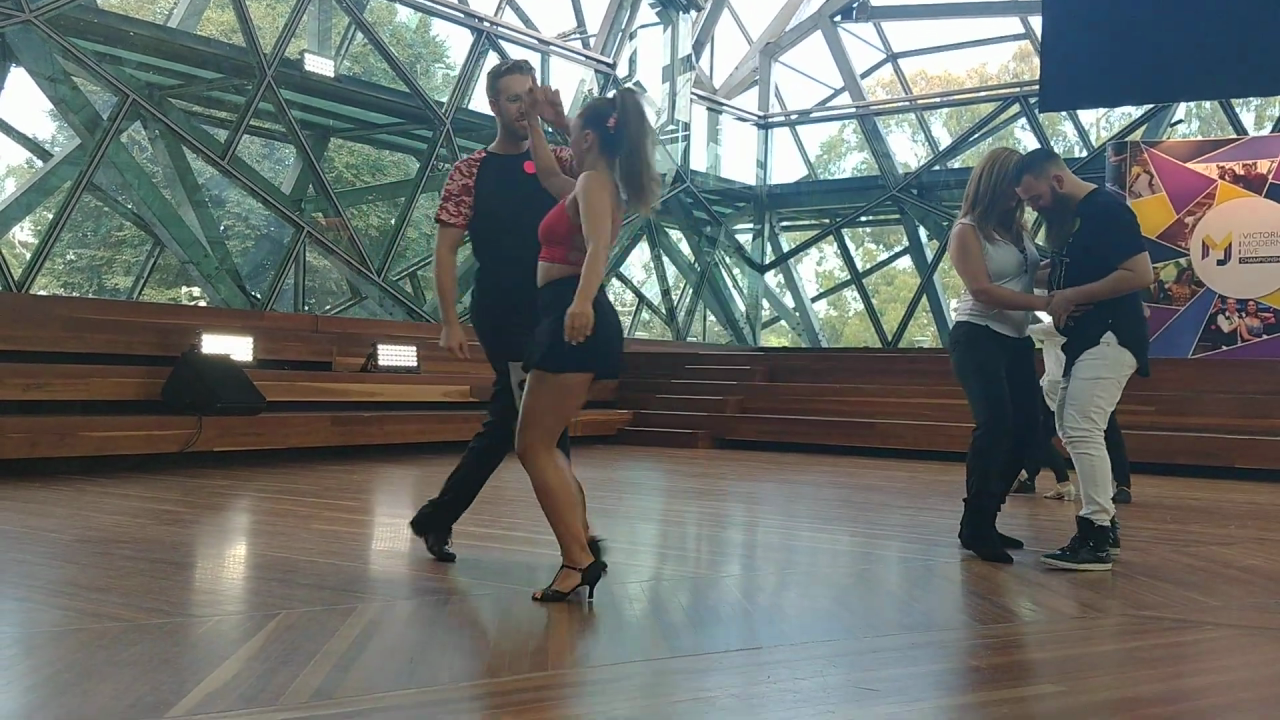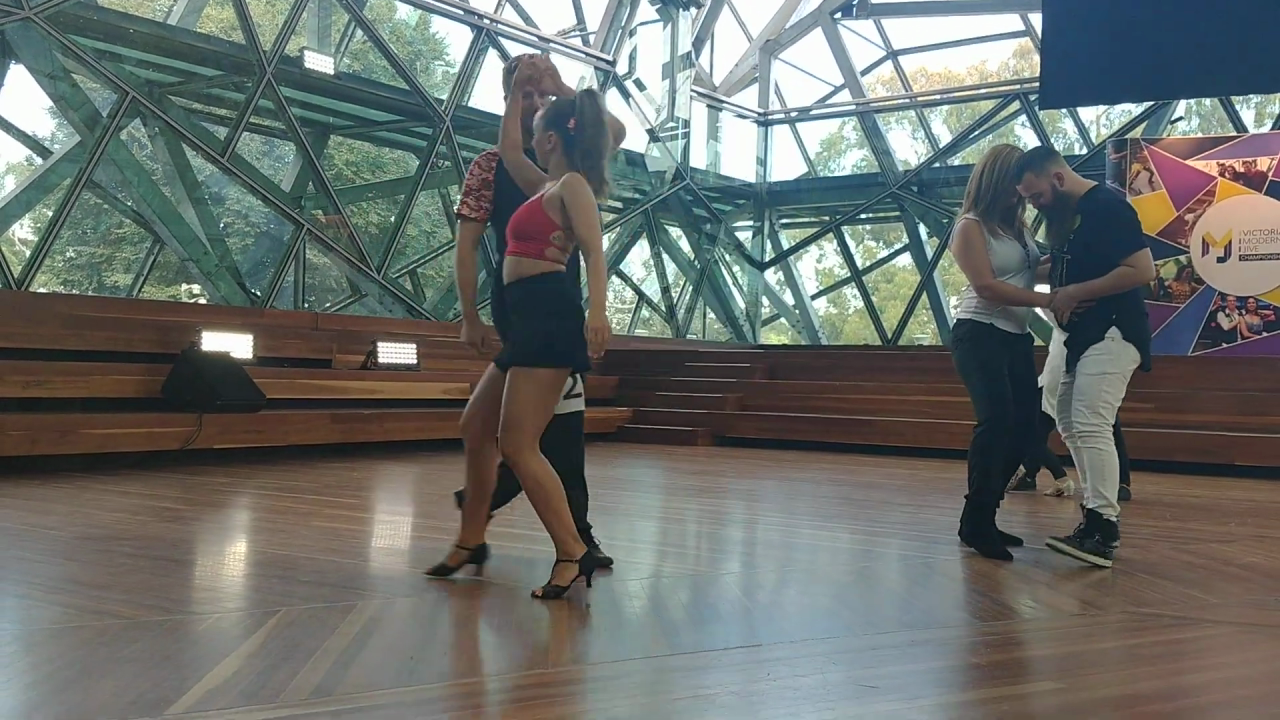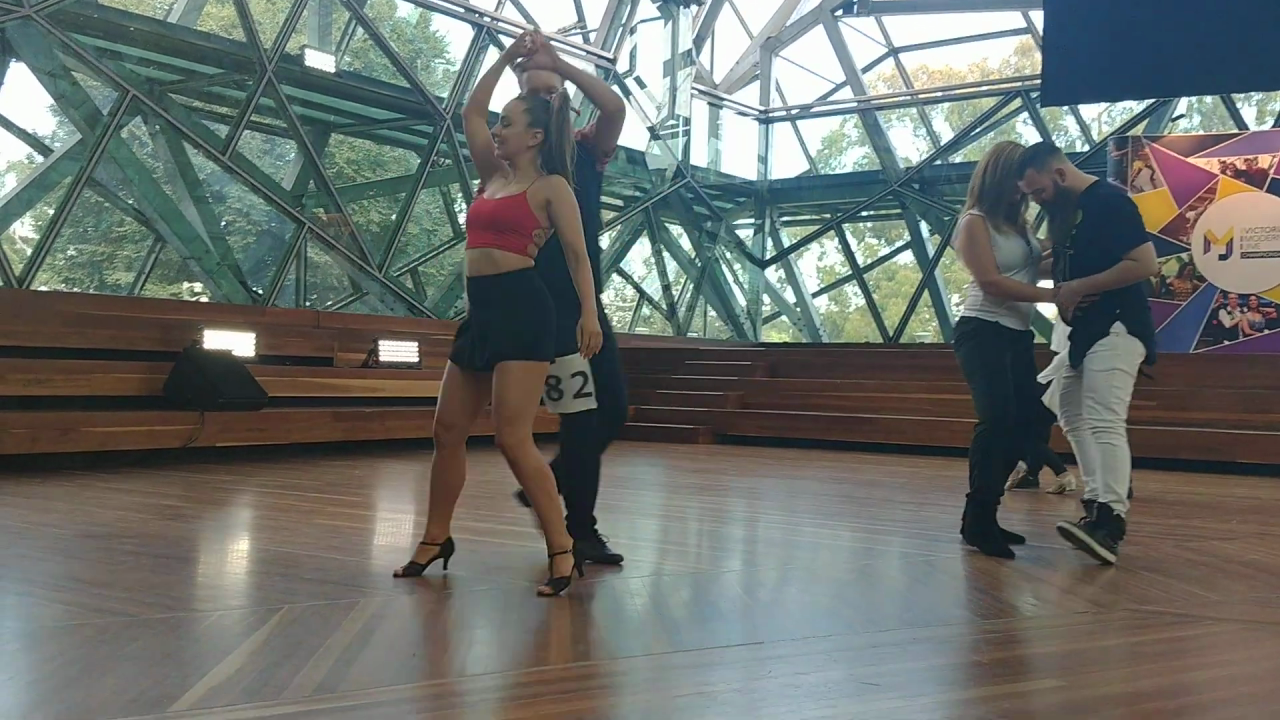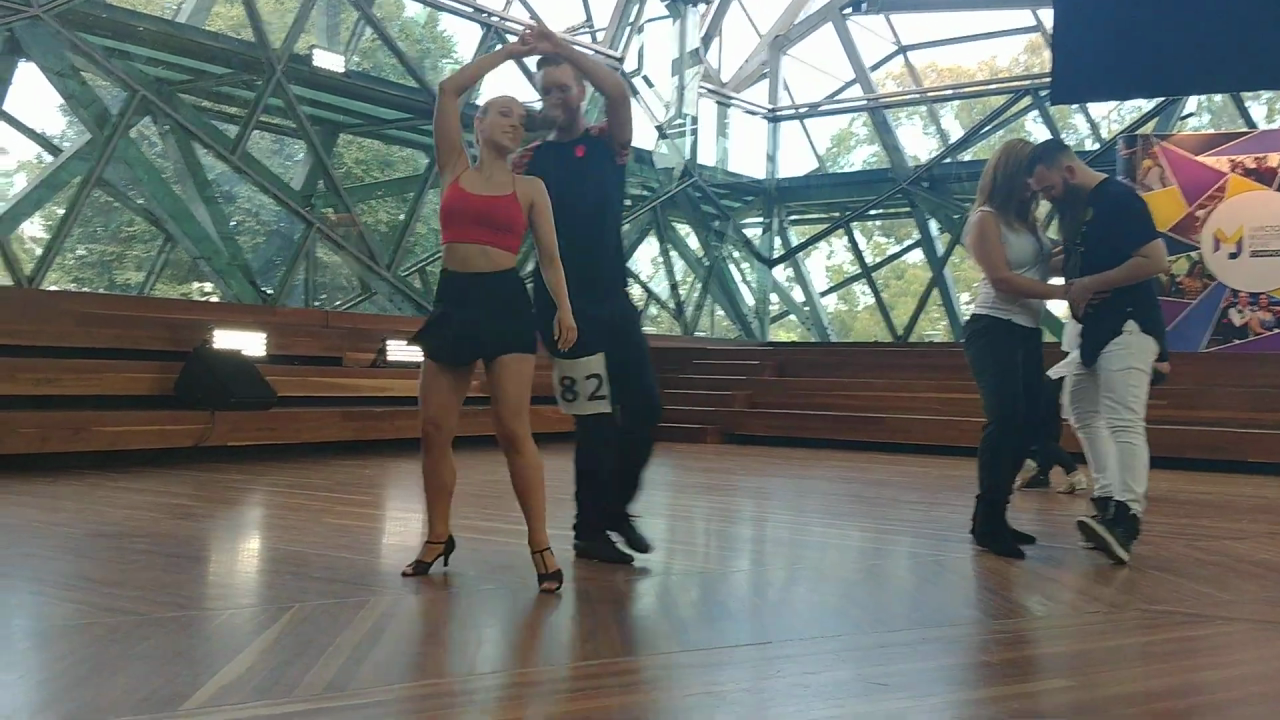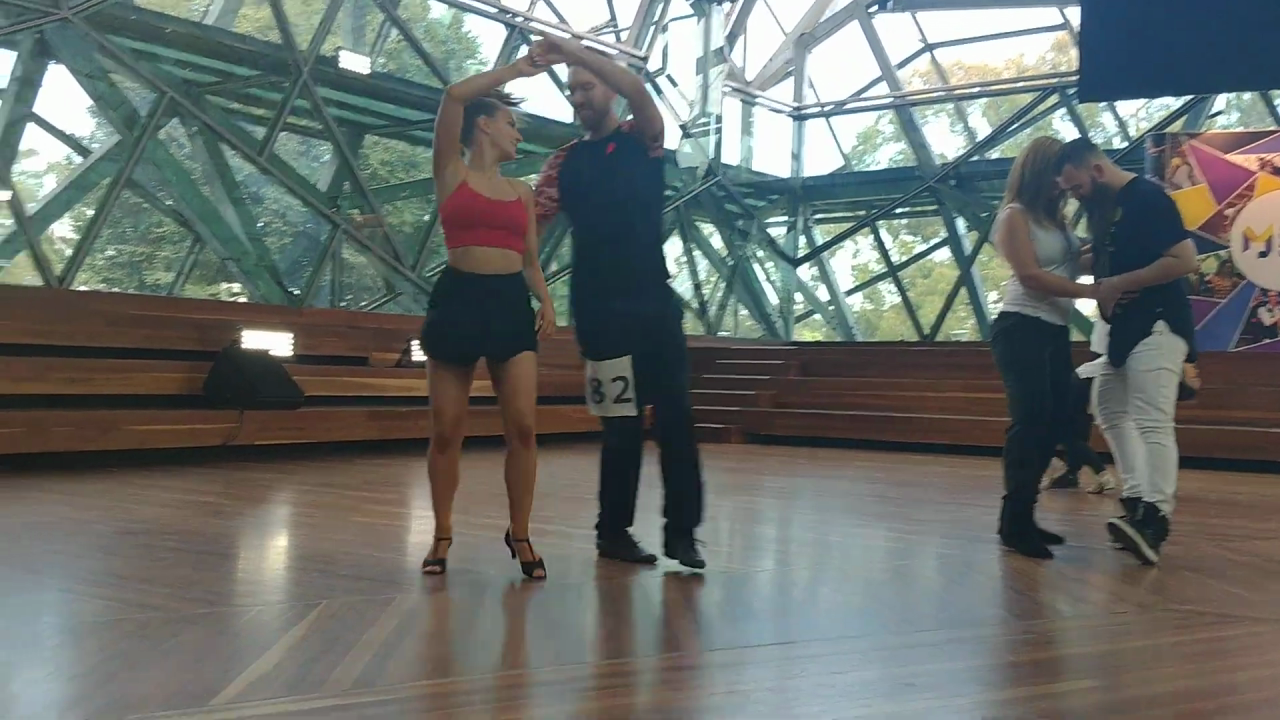
dt=0.1s
person 1, frame 1
left shoulder: (593, 184)
right shoulder: (596, 187)
left elbow: (598, 244)
right elbow: (550, 175)
left wrist: (583, 299)
right wrist: (535, 120)
left hip: (573, 319)
right hip: (586, 323)
left knee: (533, 446)
right knee: (541, 444)
left ankle: (577, 560)
right ankle: (579, 550)
person 1, frame 2
left shoulder: (572, 187)
right shoulder: (541, 183)
left elbow: (596, 253)
right elbow: (506, 136)
left wrist: (597, 307)
right wrist: (522, 82)
left hip: (550, 316)
right hip: (528, 318)
left knee: (518, 446)
right knee: (483, 434)
left ankle: (573, 557)
right ankle: (468, 543)
person 1, frame 3
left shoulder: (552, 187)
right shoulder: (492, 177)
left elbow: (579, 255)
right elbow: (471, 111)
left wrist: (589, 311)
right wrist: (506, 59)
left hip: (518, 308)
right hip: (483, 312)
left knee: (514, 438)
right knee: (446, 430)
left ankle: (562, 549)
right ankle: (436, 539)
person 1, frame 4
left shoulder: (530, 188)
right shoulder: (454, 169)
left elbow: (550, 255)
right elbow: (447, 89)
left wrist: (565, 307)
right wrist: (506, 51)
left hip: (510, 305)
right hip: (455, 302)
left knee: (513, 432)
right knee: (434, 429)
left ankle: (540, 544)
right ankle: (437, 538)
person 1, frame 5
left shoulder: (522, 192)
right shoulder: (451, 171)
left elbow: (530, 257)
right elbow: (455, 95)
left wrist: (546, 306)
right wrist: (521, 68)
left hip: (509, 304)
right hip: (456, 301)
left knee: (522, 426)
right knee: (447, 430)
left ankle: (520, 534)
right ankle: (442, 536)
person 2, frame 1
left shoulder: (554, 160)
right shoulder: (471, 171)
right elbow: (445, 249)
left wrist: (562, 122)
right wrist: (450, 322)
left hip: (534, 314)
right hip: (502, 316)
left knee: (505, 429)
left ankle: (437, 517)
person 2, frame 2
right shoulder: (491, 167)
left elbow: (614, 133)
right elbow: (467, 245)
left wrist: (562, 90)
right wrist: (470, 318)
left knee: (565, 424)
right knee: (565, 422)
left ankle: (483, 498)
right ankle: (575, 535)
person 2, frame 3
left shoulder: (587, 147)
left elbow: (615, 108)
left wrist: (561, 65)
left hip: (587, 303)
left knee: (614, 411)
right knee: (583, 417)
left ankle: (549, 486)
right ankle: (579, 531)
person 2, frame 4
left shoulder: (608, 145)
right shoulder: (529, 163)
left elbow: (619, 94)
left wrist: (561, 47)
left hip: (615, 301)
right hip: (566, 306)
left knee: (645, 409)
right knee: (597, 419)
left ankle: (615, 506)
right ankle: (591, 529)
person 2, frame 5
left shoulder: (641, 141)
right shoulder: (564, 162)
left elbow: (640, 94)
right elbow: (531, 226)
left wrist: (576, 54)
left hip: (656, 300)
right hip: (601, 308)
left knee: (677, 414)
right knee: (624, 422)
left ankle: (681, 529)
right ankle: (613, 531)
person 3, frame 1
left shoulder: (1107, 210)
right shoulder: (1066, 218)
left elbow: (1140, 274)
left wrist: (1070, 295)
right wrist: (1054, 291)
left hip: (1110, 338)
right hip: (1081, 339)
left knee: (1083, 430)
right knee: (1071, 430)
left ankle: (1094, 534)
right ankle: (1100, 522)
person 3, frame 2
left shoulder: (1108, 207)
right shoulder: (1066, 215)
left elbow: (1142, 270)
left wrist: (1074, 292)
right wrist: (1056, 291)
left hip: (1113, 333)
right hip: (1083, 335)
left knee: (1091, 426)
right knee: (1071, 424)
left ankle: (1101, 527)
right ankle: (1101, 515)
person 3, frame 3
left shoulder: (1109, 201)
right shoulder: (1066, 209)
left elbow: (1145, 263)
left wrist: (1078, 287)
right wrist: (1063, 287)
left hip: (1116, 328)
right hip: (1085, 330)
left knee: (1105, 423)
right knee: (1074, 417)
left ankle: (1110, 519)
right ankle: (1097, 504)
person 3, frame 4
left shoulder: (1119, 199)
right shoulder: (1077, 207)
left elbow: (1156, 261)
left wrist: (1089, 284)
left hip: (1128, 326)
right hip: (1094, 328)
left knee: (1123, 422)
right knee: (1084, 413)
left ankle: (1126, 516)
right ankle: (1108, 500)
person 3, frame 5
left shoulder: (1148, 198)
right shoulder: (1104, 206)
left elbow: (1185, 260)
left wrist: (1118, 283)
left hip: (1157, 326)
right hip: (1123, 328)
left knee: (1151, 422)
right knee: (1111, 413)
left ankle: (1154, 517)
right ankle: (1136, 502)
person 4, frame 1
left shoulder: (1019, 227)
right shoulder: (967, 231)
left elbow: (1032, 275)
right elbow: (982, 291)
right wrist: (1046, 303)
left hip: (1016, 342)
right hip: (978, 338)
left knee: (1024, 431)
right knee: (995, 424)
left ankle: (984, 522)
right ankle: (975, 527)
person 4, frame 2
left shoulder: (1018, 224)
right shoulder: (971, 226)
left elbow: (1030, 272)
right elbow: (986, 286)
right wrist: (1047, 301)
left hip: (1016, 338)
right hip: (980, 335)
left knee: (1022, 428)
right knee: (996, 421)
left ankle: (983, 520)
right ankle: (976, 524)
person 4, frame 3
left shoulder: (1019, 221)
right shoulder: (974, 222)
left elbow: (1032, 269)
right elbow: (990, 282)
right wrist: (1052, 296)
left hip: (1017, 335)
right hip: (983, 332)
left knee: (1020, 425)
right knee: (997, 419)
left ankle: (984, 517)
right ankle: (978, 521)
person 4, frame 4
left shoulder: (1027, 219)
right shoulder: (986, 219)
left elbow: (1041, 265)
right elbow: (1001, 278)
right wrist: (1063, 292)
left hip: (1027, 332)
right hip: (994, 330)
left knee: (1024, 425)
right knee: (1004, 420)
left ankle: (994, 518)
right ankle: (987, 522)
person 4, frame 5
left shoulder: (1055, 216)
right shoulder: (1014, 217)
left elbow: (1070, 263)
right elbow: (1030, 275)
right wrist: (1092, 291)
left hip: (1054, 330)
right hip: (1022, 328)
left knee: (1051, 423)
right knee: (1030, 418)
left ankle: (1021, 518)
right ankle: (1015, 522)
